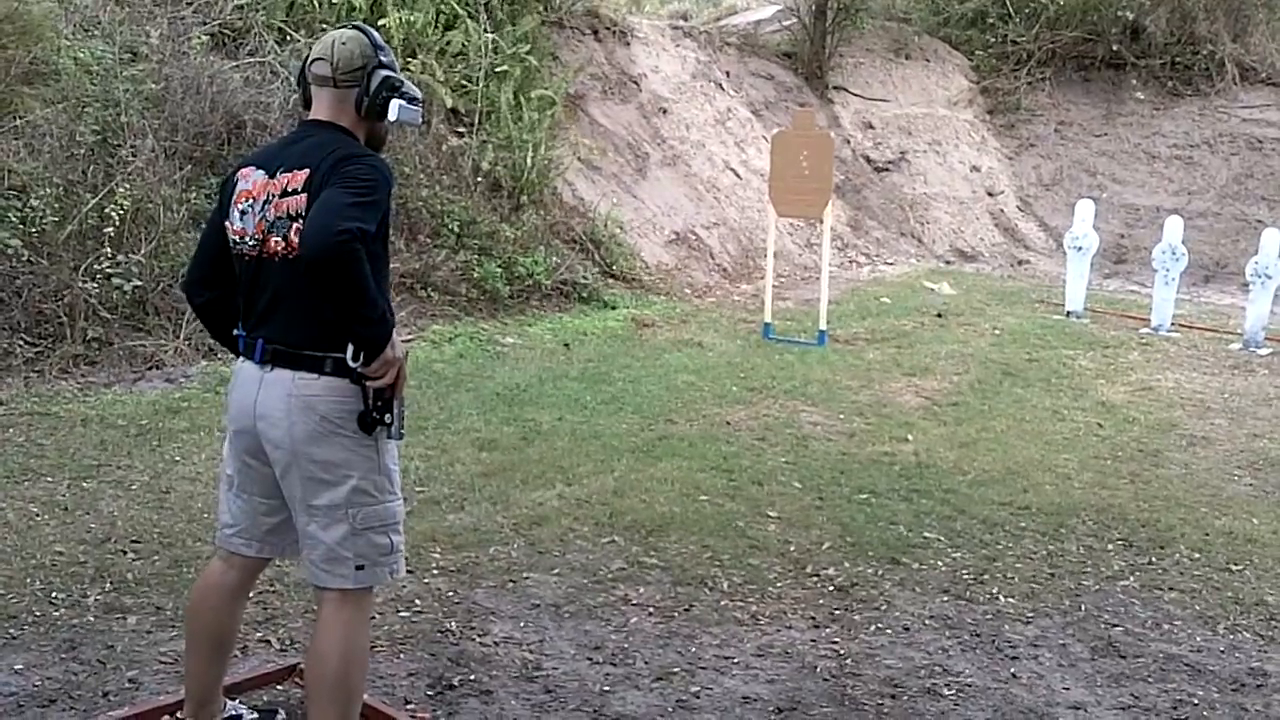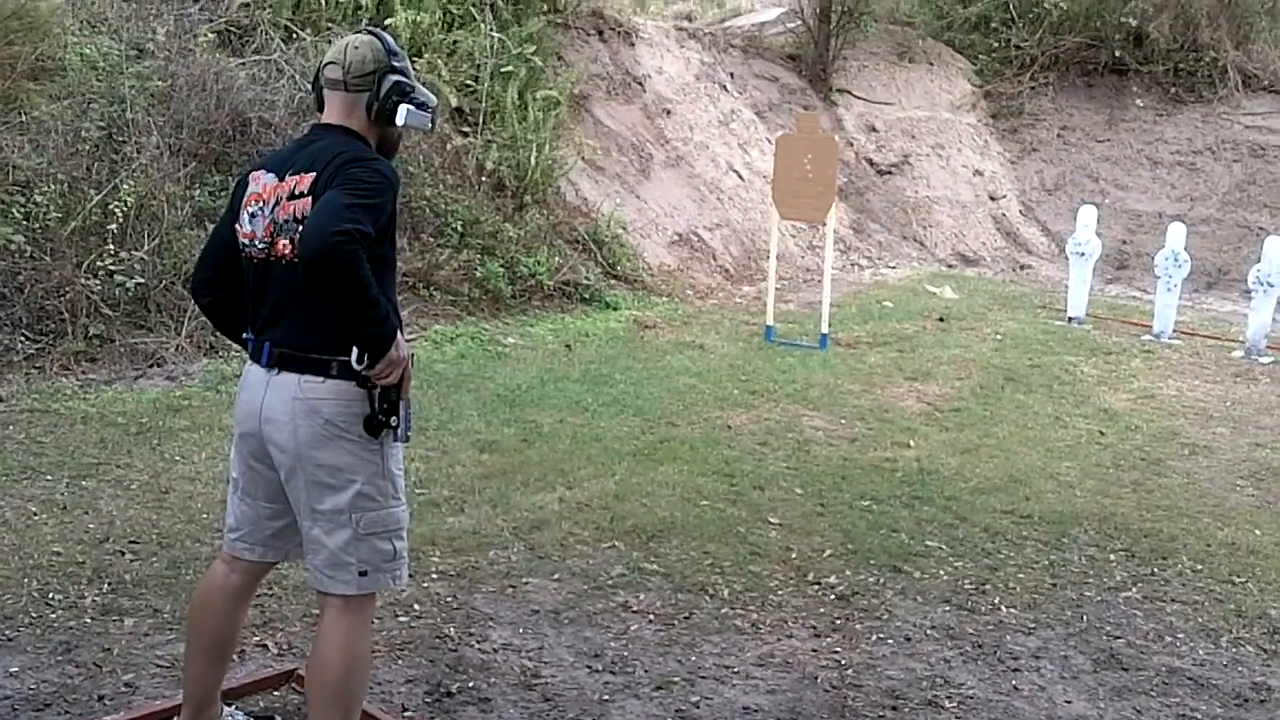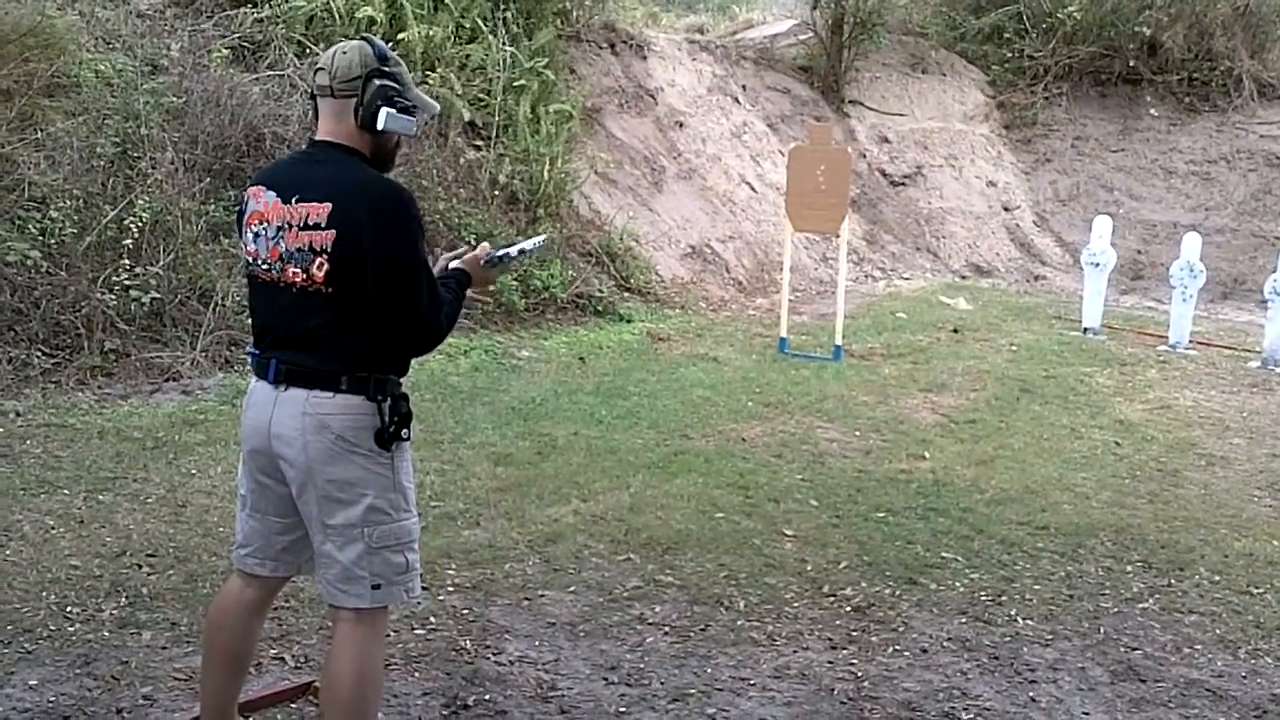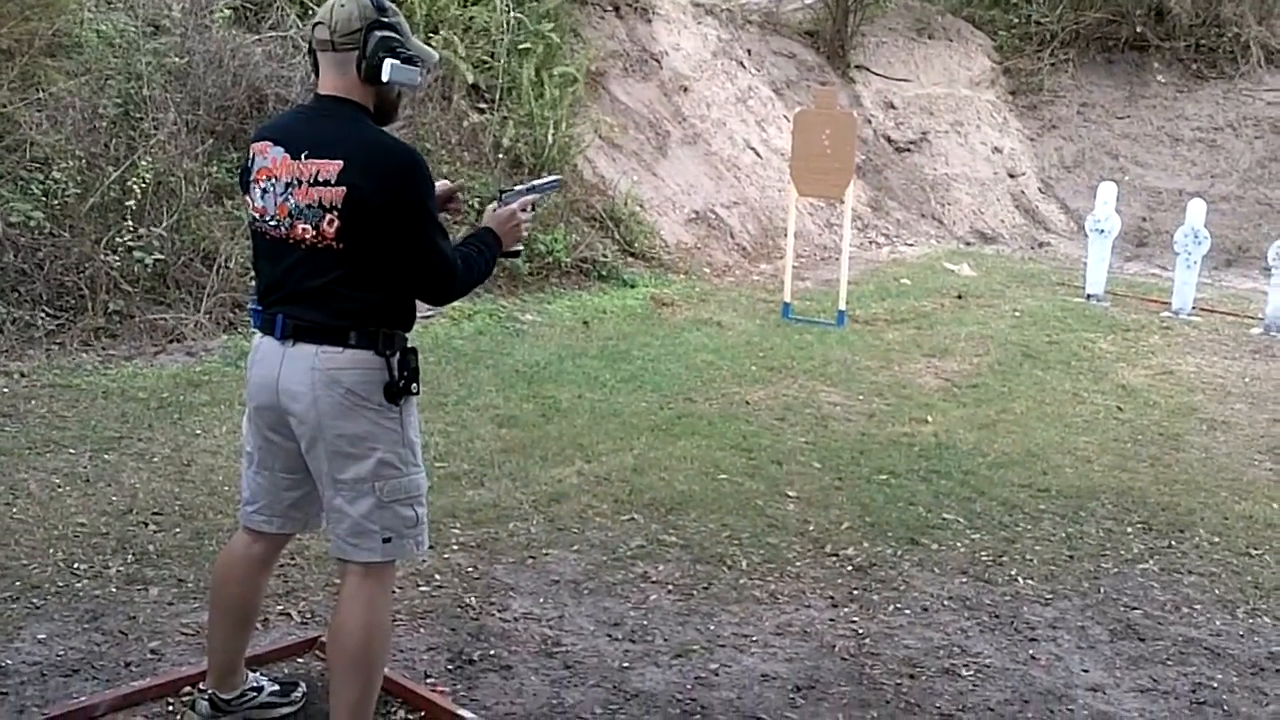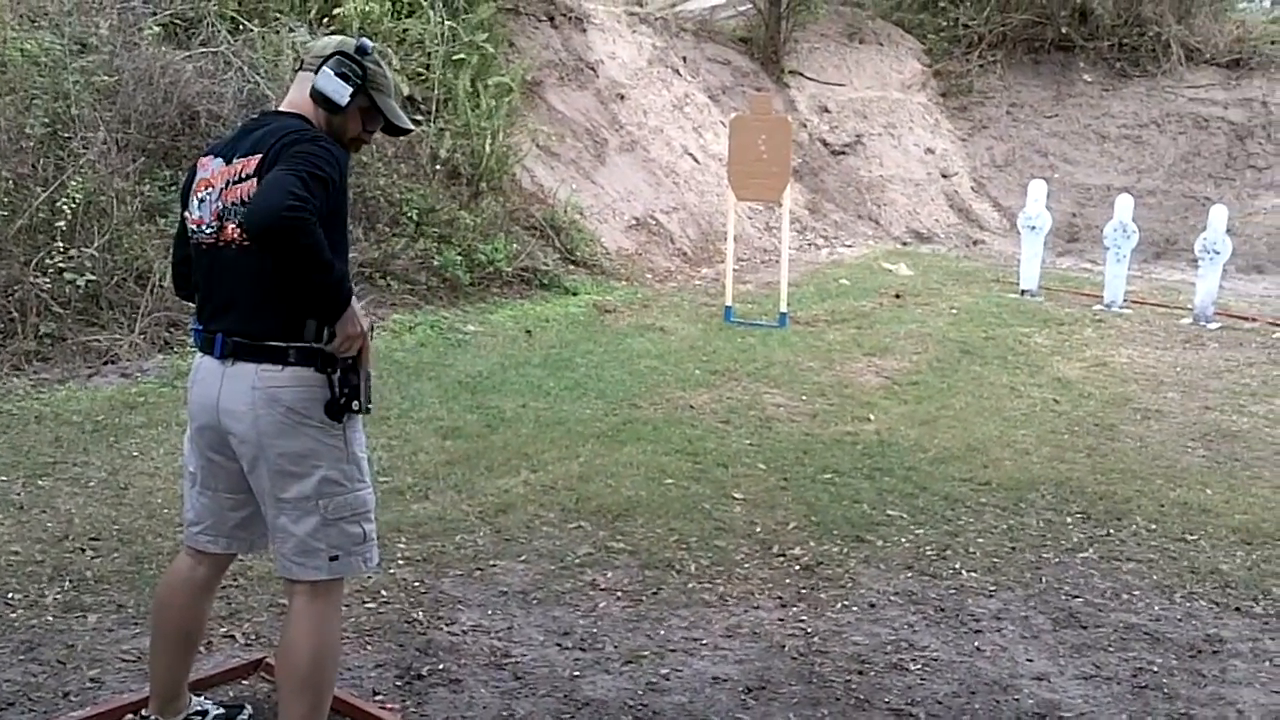
dt=1s
person 1, frame 1
left shoulder: (249, 171)
right shoulder: (360, 166)
left elbow: (204, 285)
right elbow: (330, 245)
right wrist: (379, 337)
left hip: (252, 386)
right hip: (327, 399)
left knee: (236, 557)
right knee: (346, 588)
person 1, frame 2
left shoulder: (262, 172)
right shoulder: (366, 169)
left elbow: (210, 284)
right elbow: (329, 247)
right wrist: (383, 336)
left hip: (259, 388)
right hip: (333, 404)
left knee: (239, 561)
right knee: (348, 594)
person 1, frame 3
left shoulder: (261, 189)
right shoulder: (381, 200)
right elbow: (415, 331)
left wrist: (425, 273)
right wrist: (459, 280)
left hip: (267, 403)
right hip: (345, 420)
left knee: (253, 576)
right knee: (361, 607)
person 1, frame 4
left shoulder: (266, 142)
right shoulder: (390, 160)
right elbow: (437, 281)
right wrist: (492, 237)
left hip: (271, 357)
right hip: (351, 375)
left knee: (258, 531)
right knee: (369, 563)
person 1, frame 5
left shoulder: (213, 157)
right shoulder: (311, 148)
left elbow: (186, 275)
right elbow: (278, 218)
right wrist: (338, 301)
left hip: (211, 376)
right hip: (289, 390)
left knee: (203, 551)
right knee: (316, 581)
